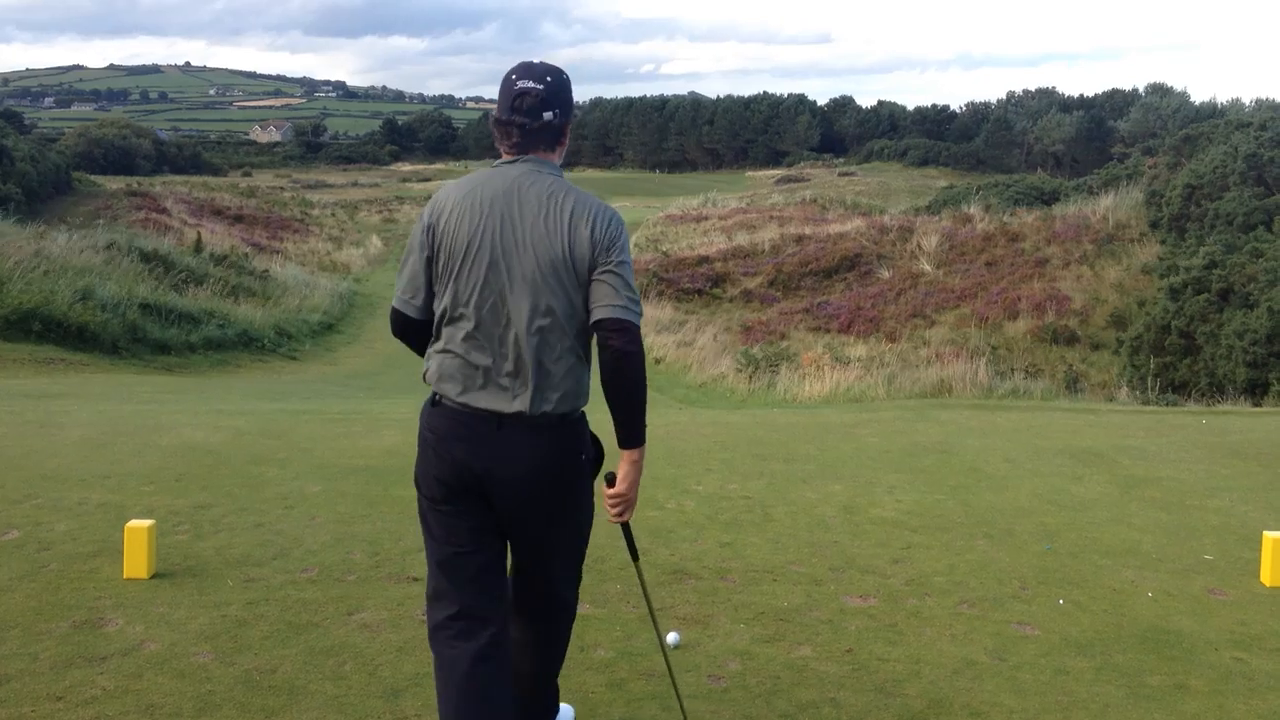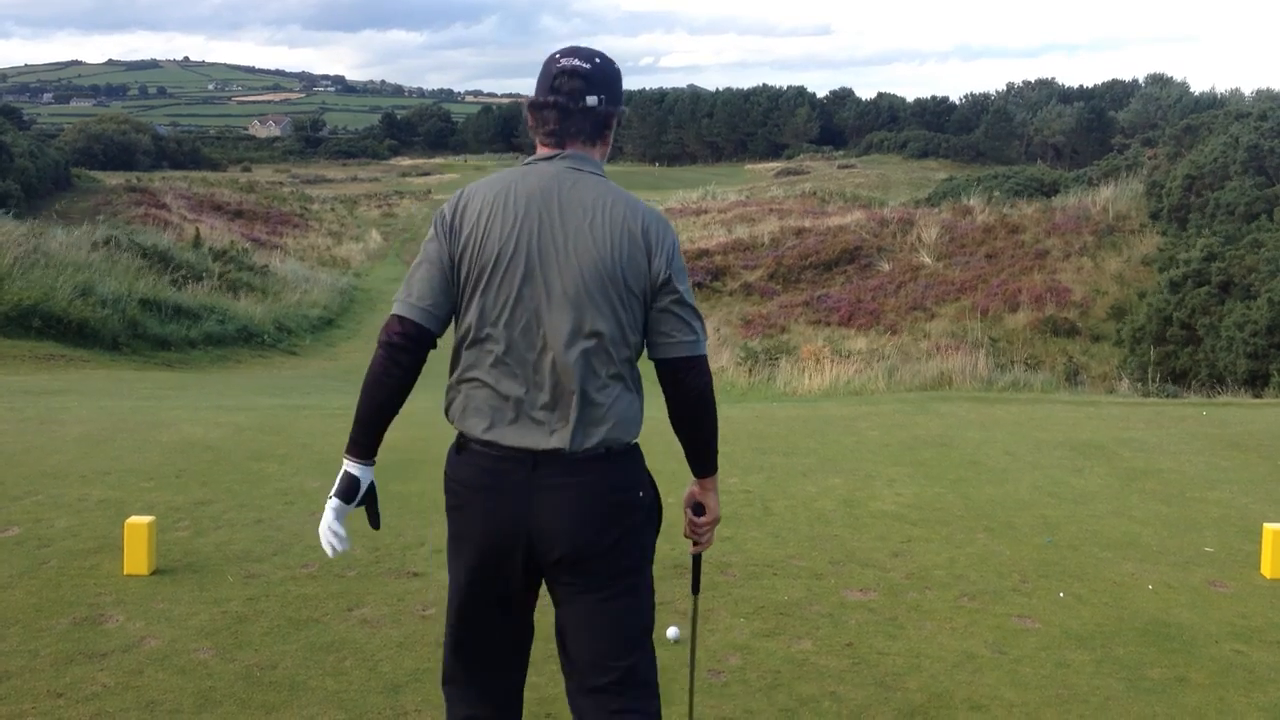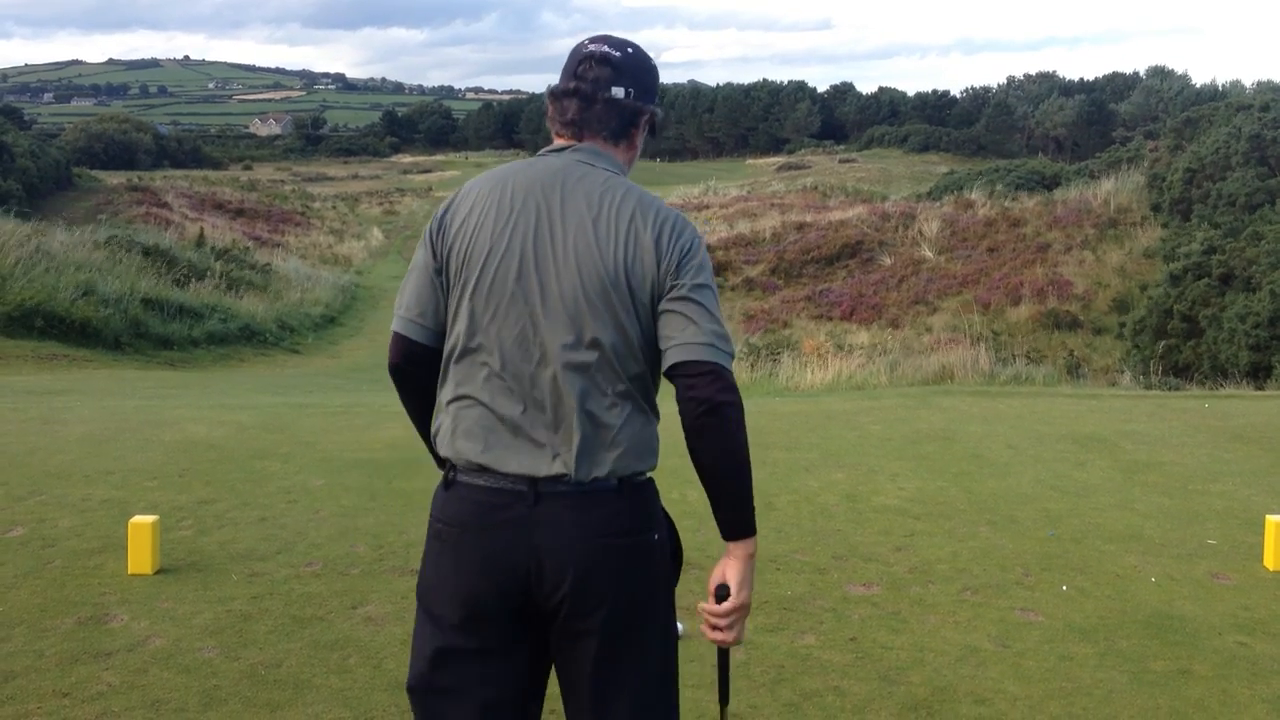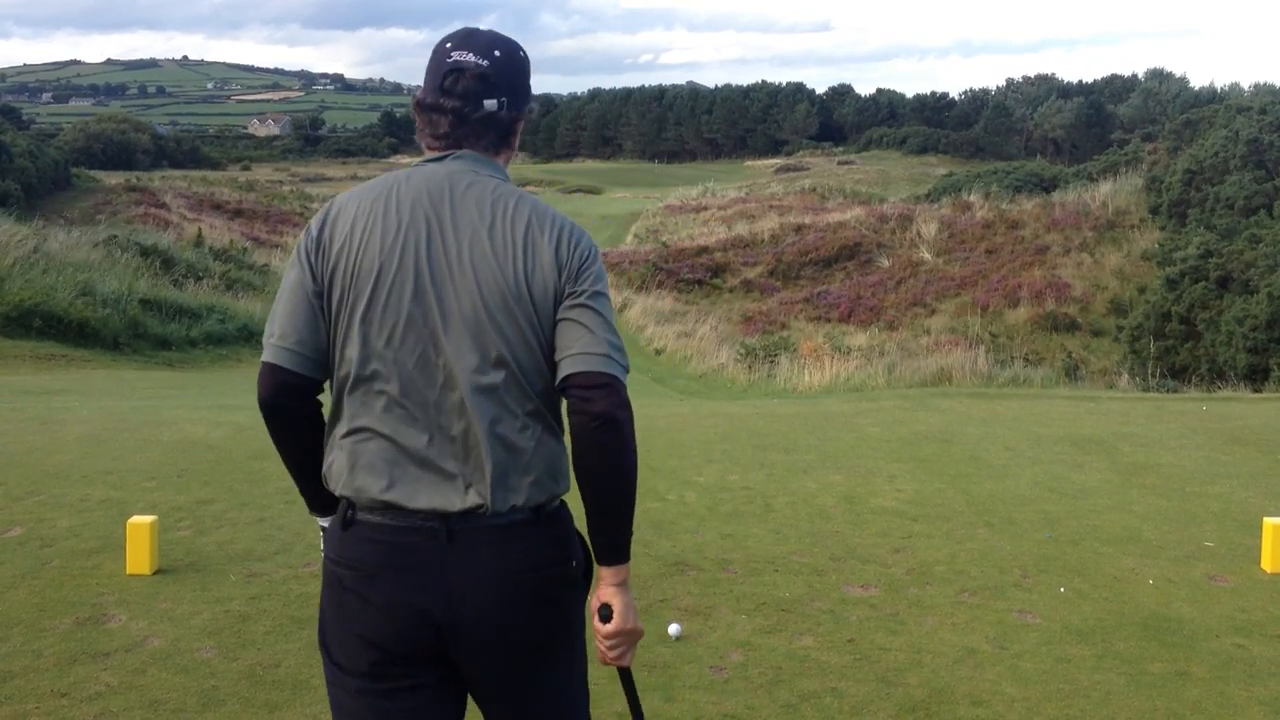
dt=0.5s
person 1, frame 1
left shoulder: (445, 203)
right shoulder: (594, 219)
left elbow: (406, 323)
right elbow: (619, 343)
right wrist: (632, 452)
left hip: (453, 437)
right hip: (548, 444)
left knee: (461, 613)
right knee: (545, 600)
person 1, frame 2
left shoulder: (468, 206)
right shoulder: (644, 225)
left elbow: (402, 344)
right elbow: (685, 372)
left wrist: (358, 461)
right wrist: (705, 479)
left hip: (484, 479)
right hip: (599, 488)
person 1, frame 3
left shoulder: (466, 203)
right shoulder: (664, 231)
left elbow: (407, 358)
right elbow: (708, 396)
right wrist: (739, 548)
left hip: (474, 518)
right hip: (605, 527)
person 1, frame 4
left shoulder: (340, 219)
right shoulder: (558, 239)
left elbow: (281, 389)
right elbow: (601, 412)
left wrist: (331, 510)
right wrist: (612, 572)
left hip: (377, 559)
right hip: (518, 558)
